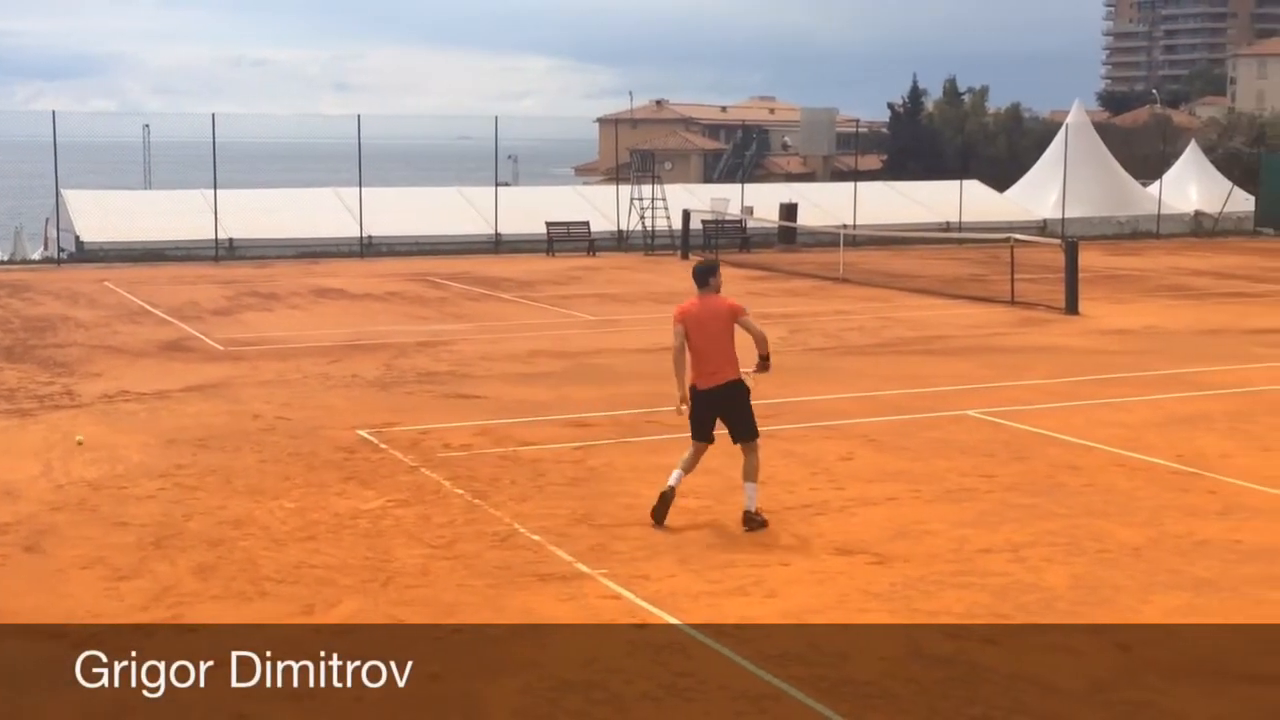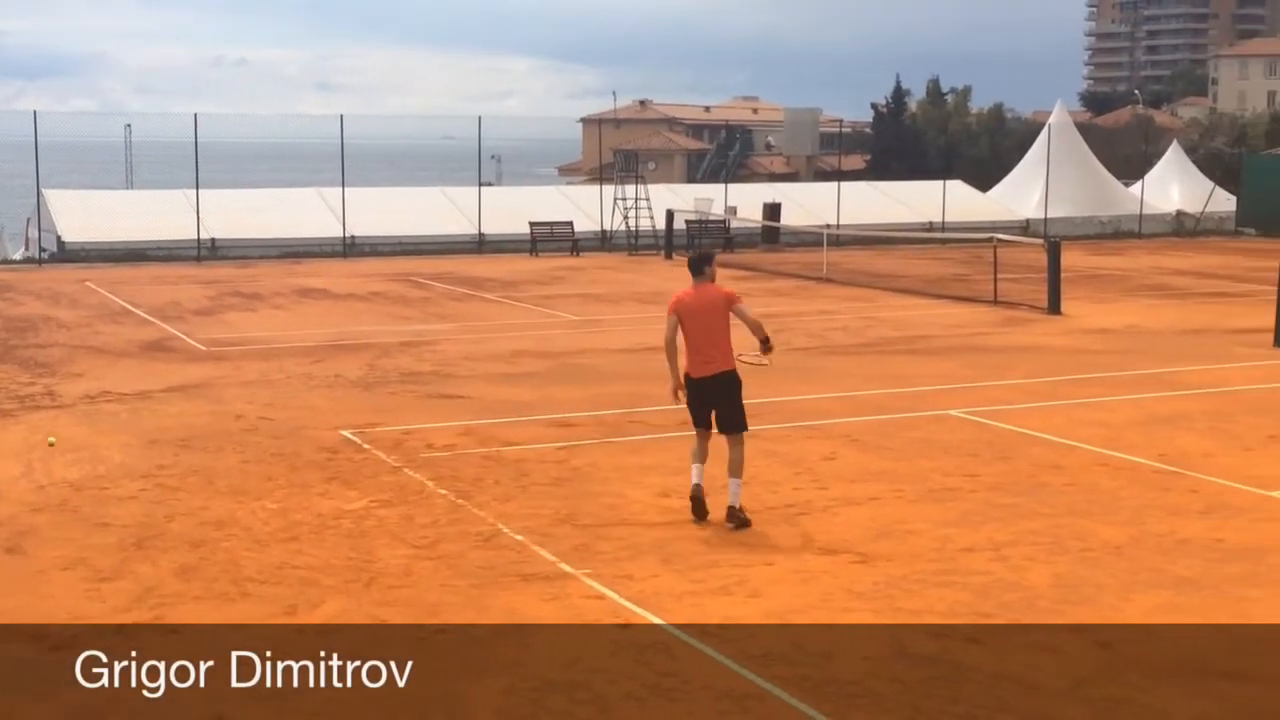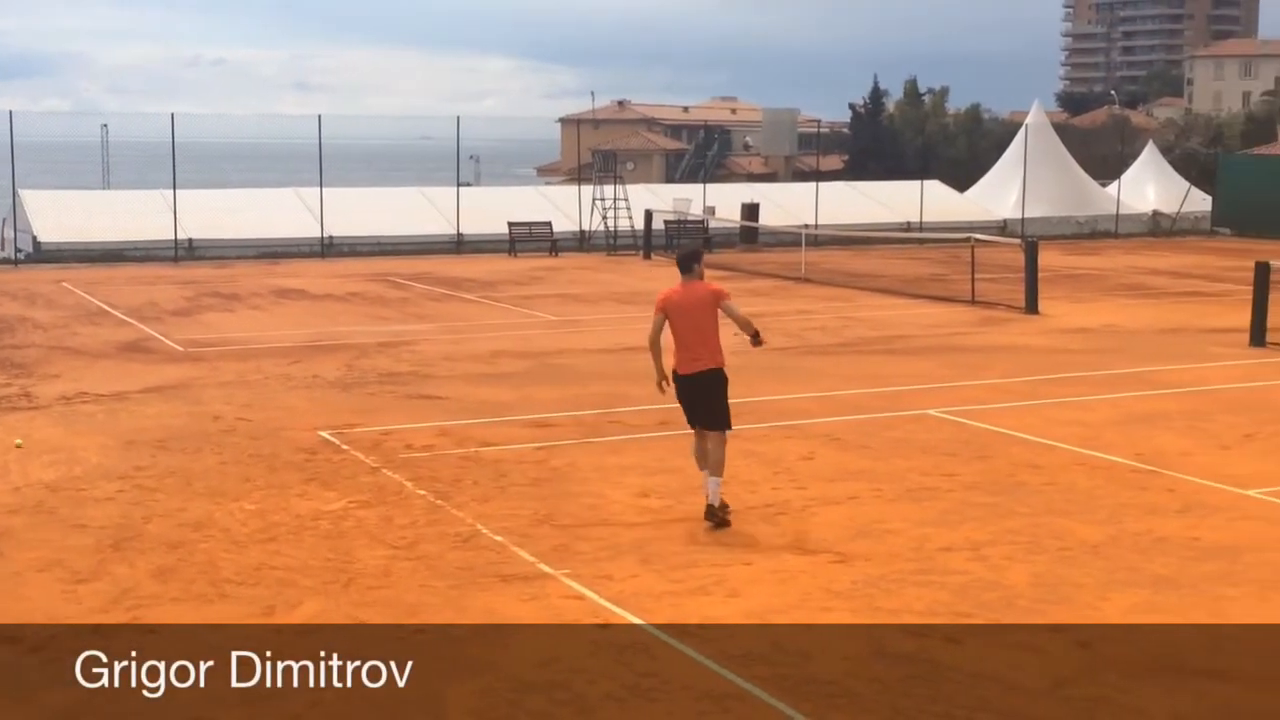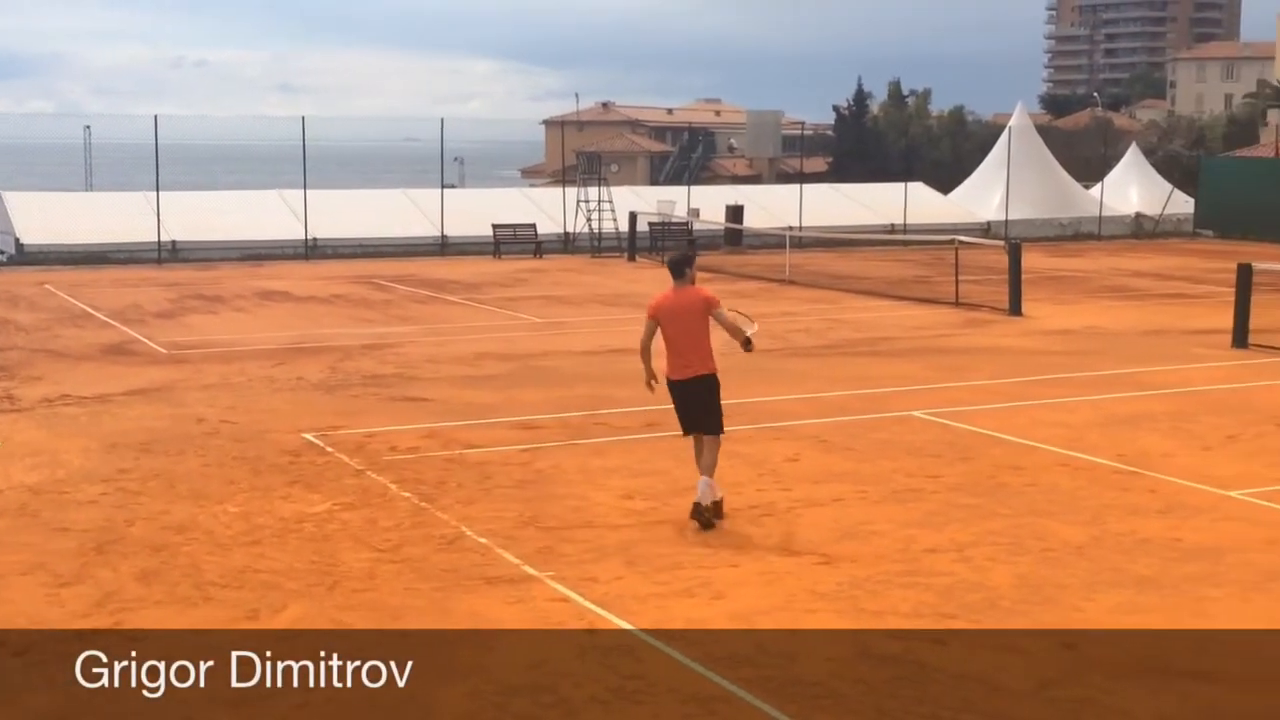
dt=0.1s
person 1, frame 1
left shoulder: (684, 310)
right shoulder: (729, 306)
left elbow: (677, 347)
right elbow: (757, 335)
left wrist: (681, 389)
right wrist: (764, 358)
left hip: (701, 389)
right hip: (730, 387)
left knee: (697, 448)
right knee: (750, 447)
left ankle: (670, 489)
right ankle: (750, 512)
person 1, frame 2
left shoulder: (678, 301)
right shoulder: (724, 295)
left elbow: (669, 339)
right elbow: (752, 322)
left wrist: (674, 377)
right wrist: (765, 341)
left hip: (694, 379)
right hip: (724, 376)
left knee: (702, 436)
right knee: (735, 441)
left ankle: (697, 487)
right ankle: (734, 508)
person 1, frame 3
left shoulder: (666, 297)
right shoulder: (712, 291)
left elbow: (653, 337)
right elbow: (740, 319)
left wrist: (659, 371)
right wrist: (755, 335)
left hip: (682, 376)
right hip: (710, 373)
left knee: (700, 434)
right knee: (716, 437)
left ankle: (713, 496)
right ankle: (713, 503)
person 1, frame 4
left shoulder: (658, 304)
right shoulder: (704, 297)
left elbow: (645, 344)
right elbow: (730, 326)
left wrist: (648, 370)
right wrist: (746, 342)
left hip: (676, 381)
right hip: (703, 378)
left knee: (698, 439)
right knee: (711, 441)
left ankle: (712, 498)
right ankle: (702, 503)
